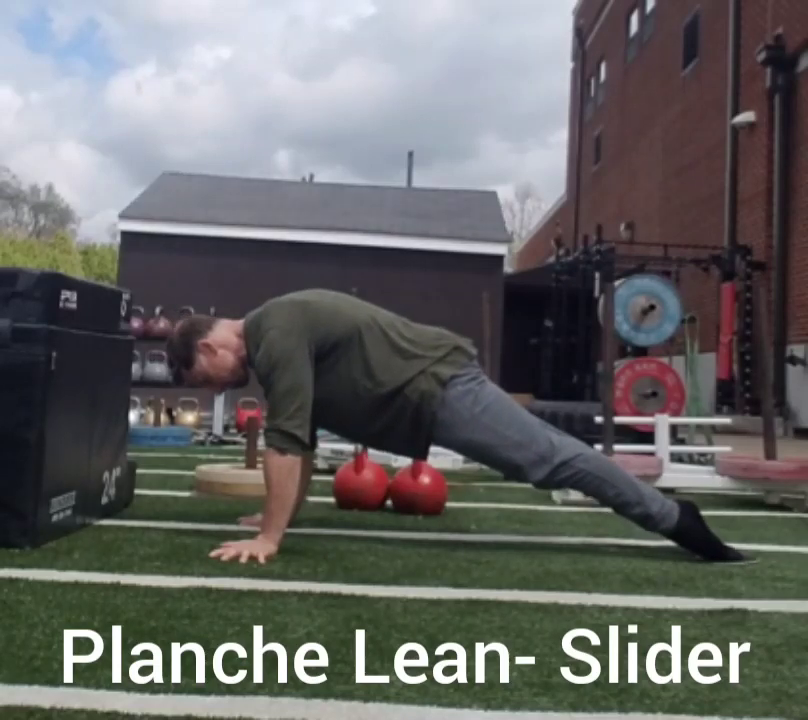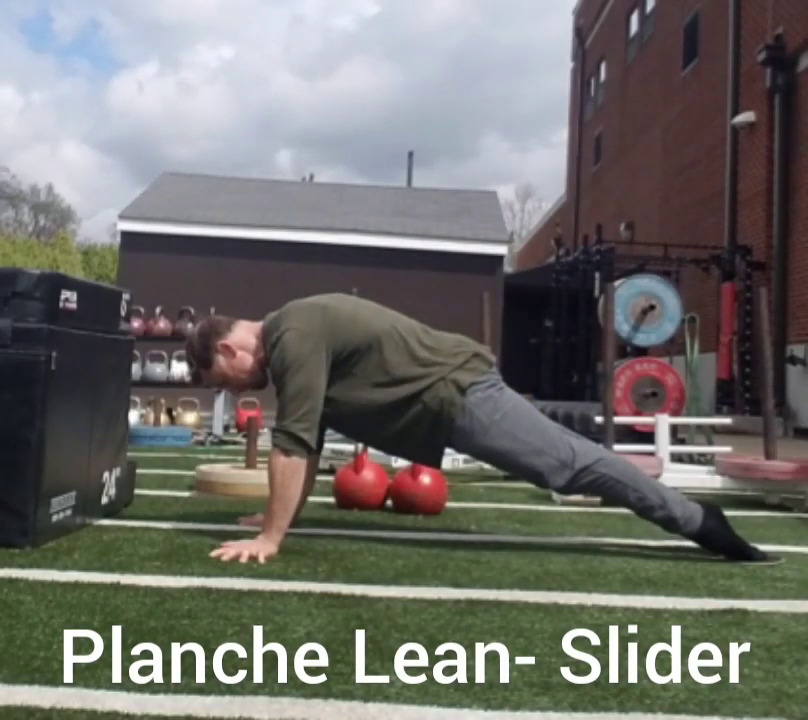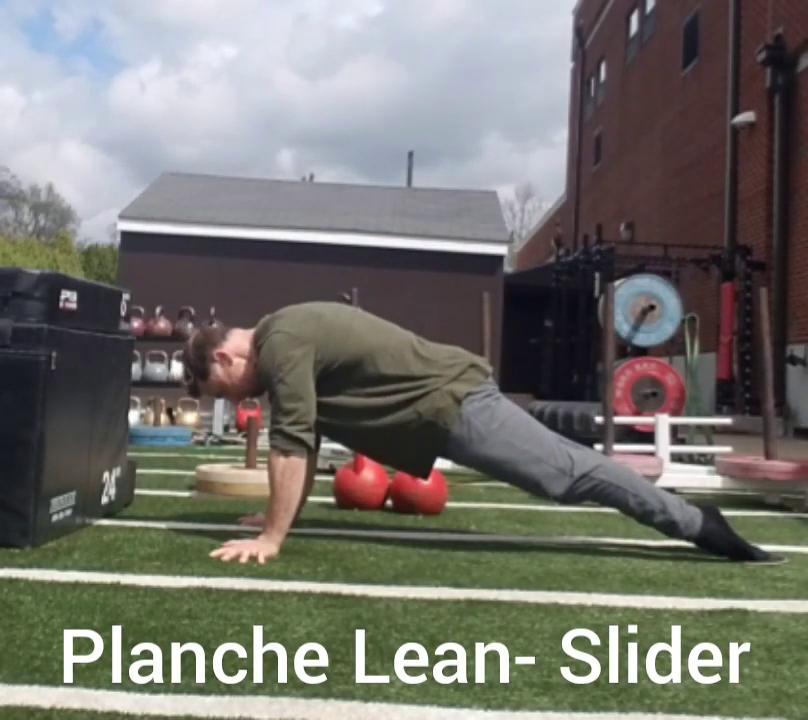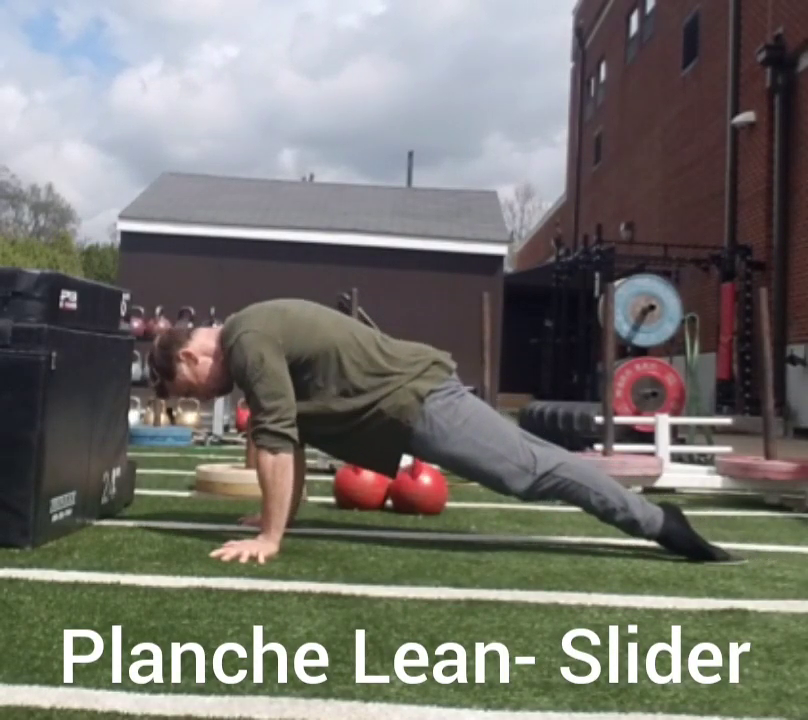
dt=1s
person 1, frame 1
left shoulder: (275, 336)
right shoulder: (274, 331)
left elbow: (285, 442)
right elbow: (303, 438)
left wrist: (269, 536)
right wrist: (283, 512)
left hip: (439, 387)
right hip: (432, 387)
left knee: (554, 460)
right knee: (553, 458)
left ankle: (673, 520)
right ankle: (673, 520)
person 1, frame 2
left shoulder: (293, 338)
right shoulder: (288, 335)
left elbow: (292, 443)
right elbow: (308, 441)
left wrist: (269, 538)
right wrist: (281, 514)
left hip: (457, 393)
right hip: (449, 392)
left knee: (573, 465)
right knee: (572, 462)
left ankle: (699, 523)
right ankle: (696, 521)
person 1, frame 3
left shoulder: (279, 347)
right shoulder: (286, 336)
left elbow: (291, 445)
right elbow: (306, 440)
left wrist: (270, 538)
right wrist: (282, 514)
left hip: (452, 403)
right hip: (449, 397)
left knee: (571, 474)
right knee: (569, 467)
left ankle: (699, 525)
right ankle: (695, 523)
person 1, frame 4
left shoulder: (247, 343)
right shoulder: (255, 333)
left elbow: (275, 441)
right elbow: (293, 431)
left wrist: (269, 537)
right wrist: (281, 512)
left hip: (416, 400)
right hip: (415, 391)
left knee: (533, 470)
right knee: (530, 462)
left ankle: (659, 523)
right ankle: (657, 522)
